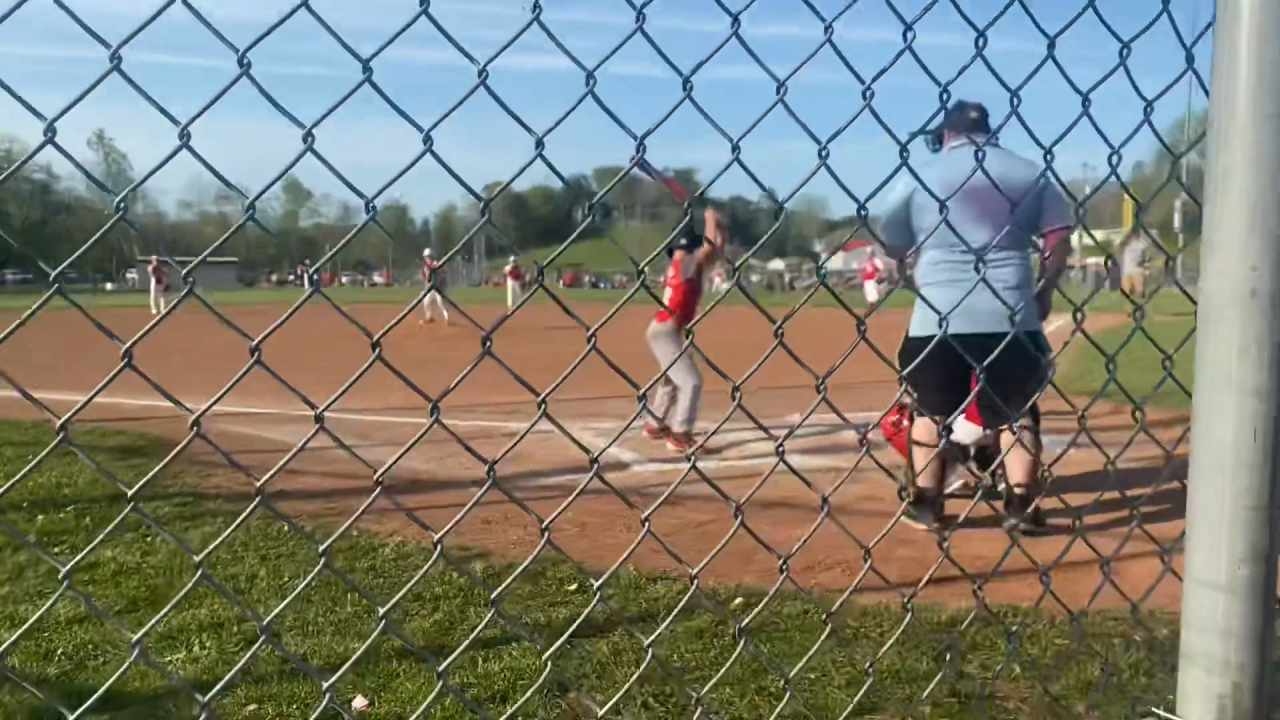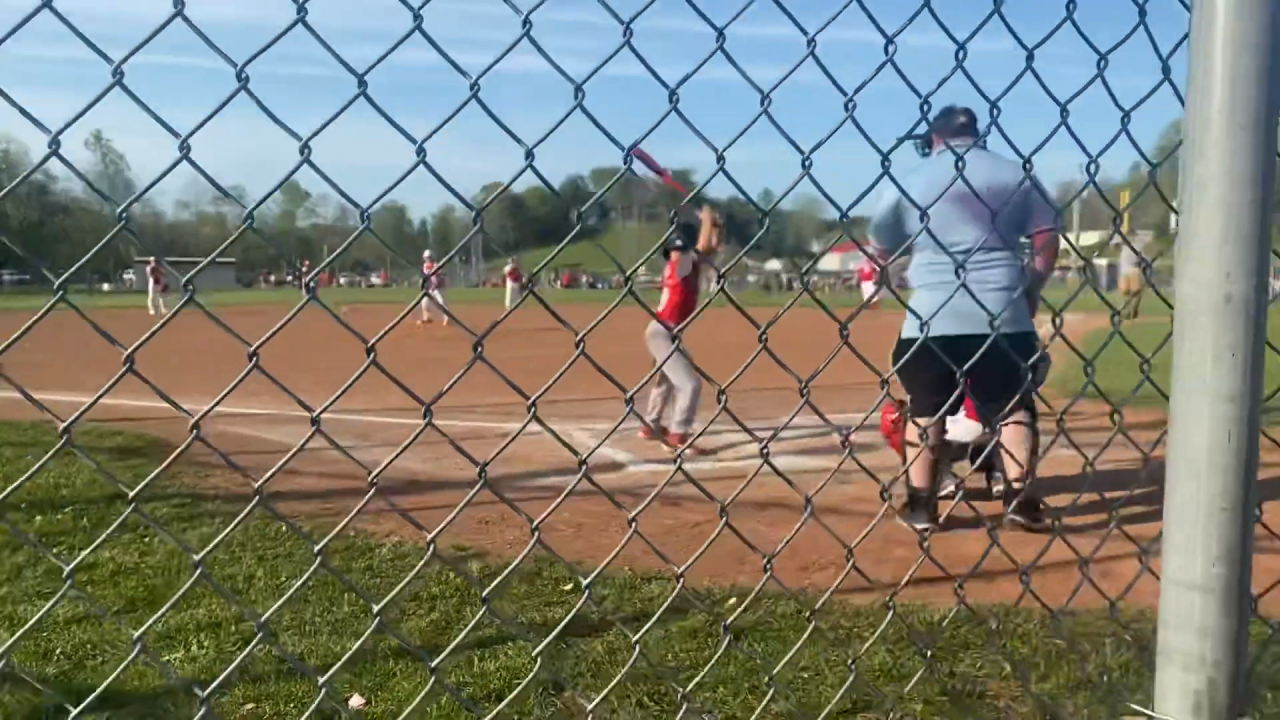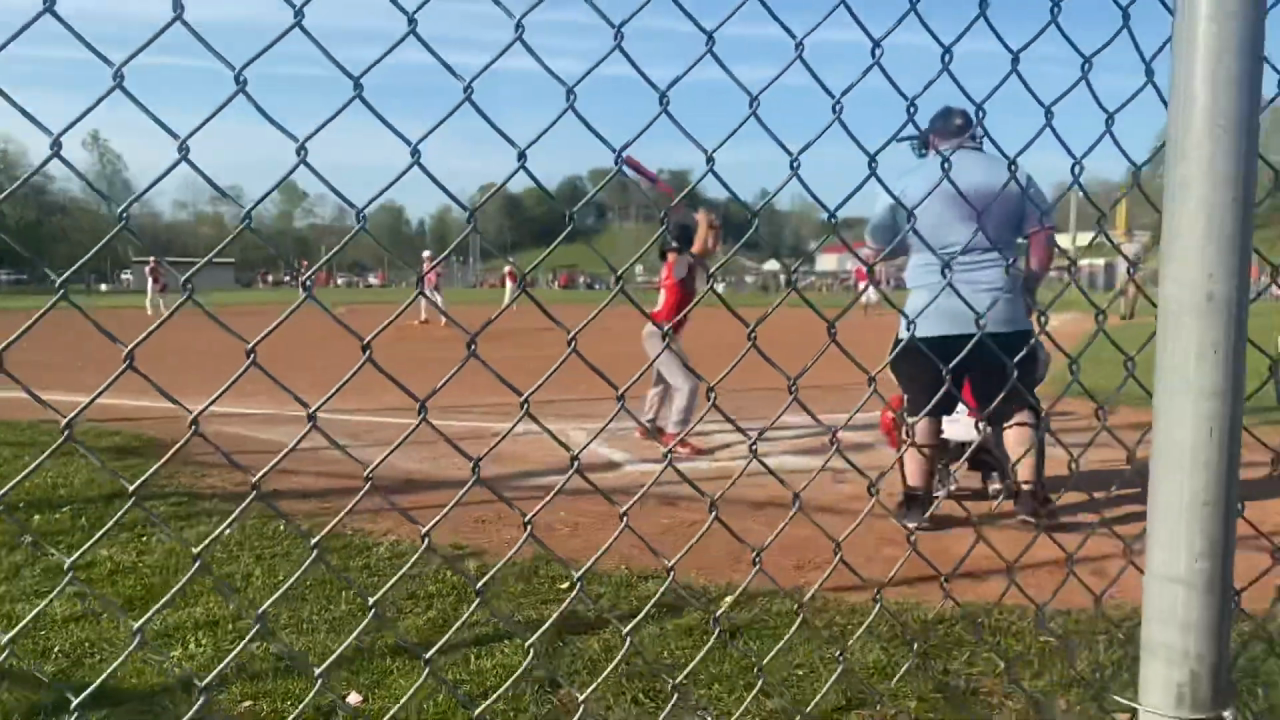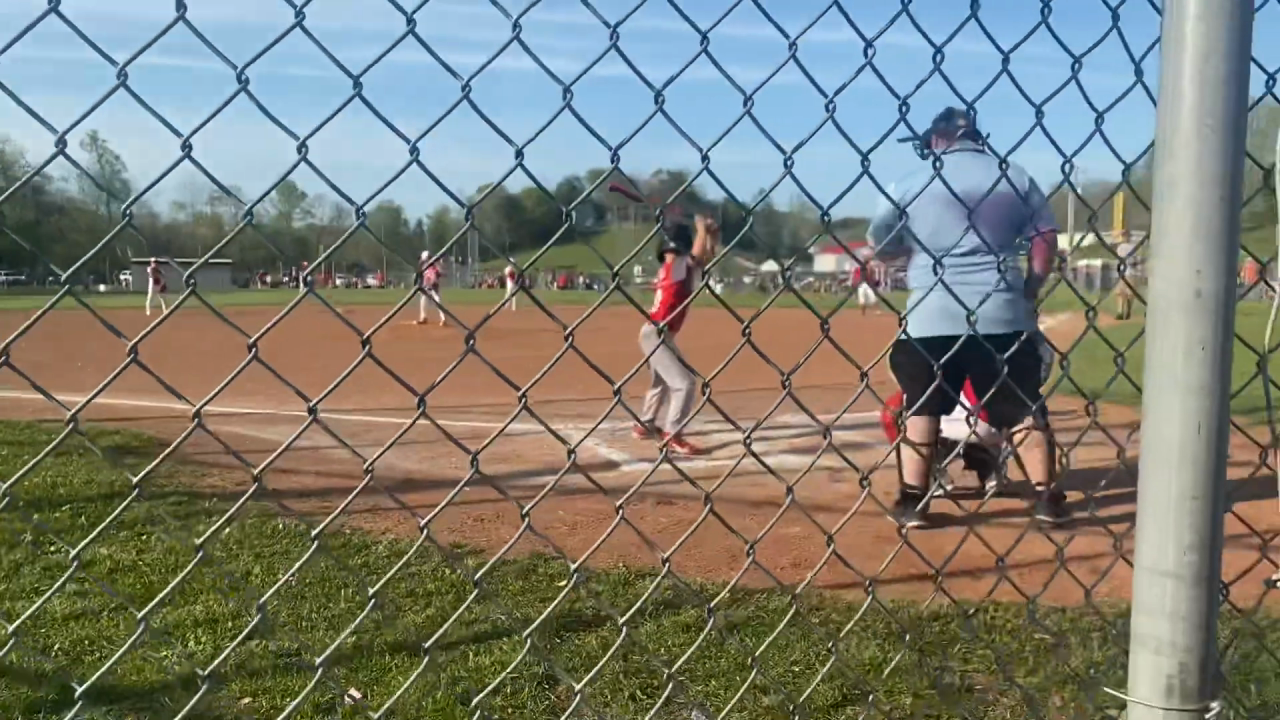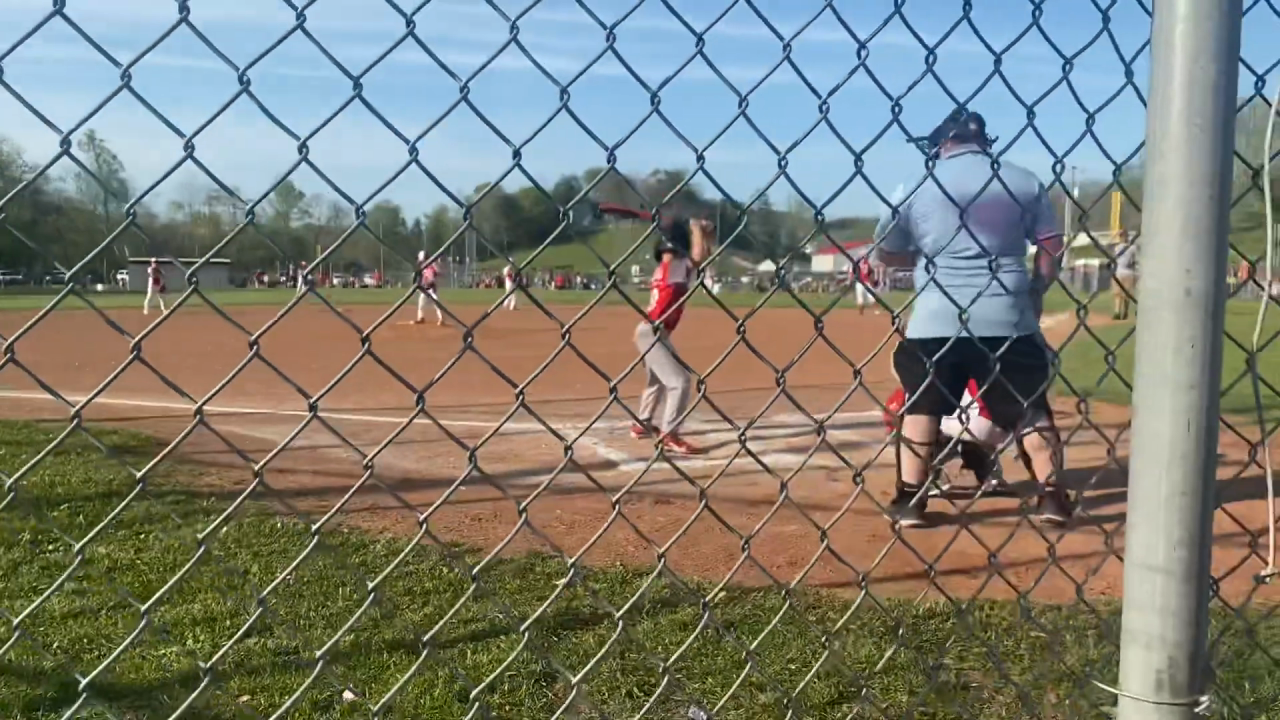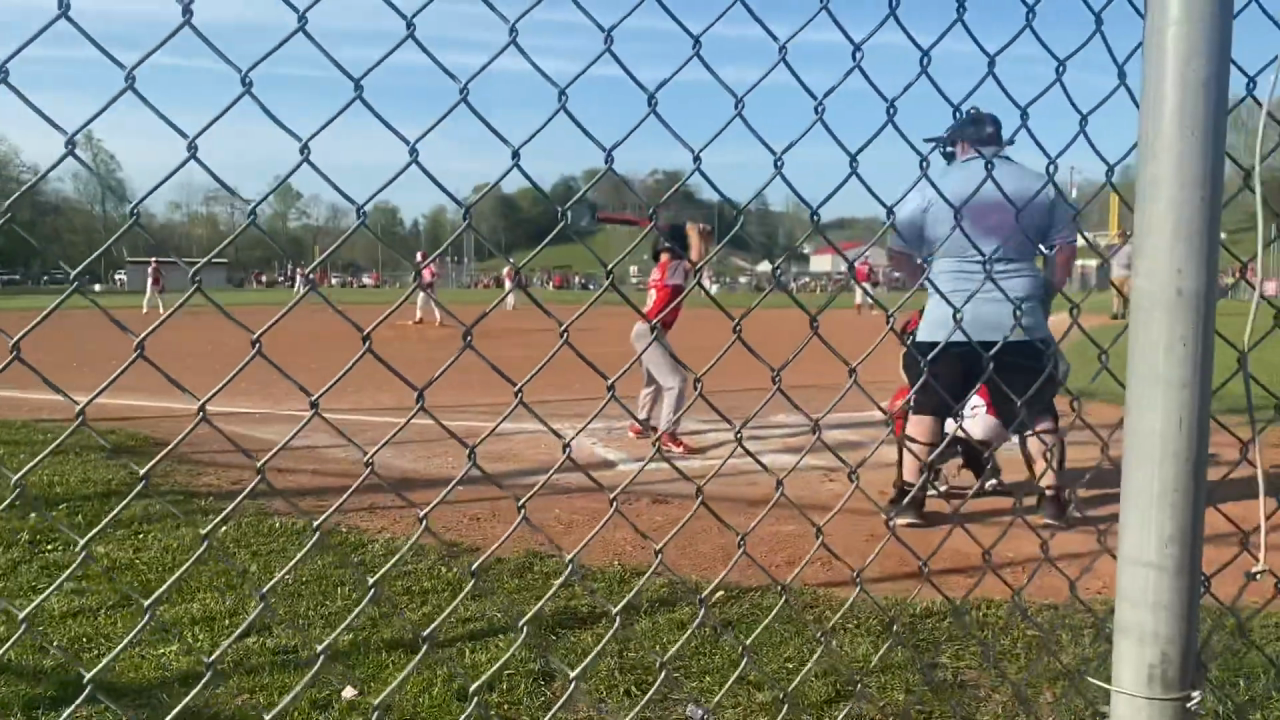
dt=0.1s
person 1, frame 1
left shoulder: (918, 180)
right shoulder: (1029, 173)
left elbow: (892, 248)
right elbow: (1058, 241)
right wrist: (1043, 291)
left hip: (939, 315)
right hip: (1011, 313)
left knee: (931, 408)
right knee: (1016, 410)
left ankle: (926, 503)
right ankle: (1021, 501)
person 1, frame 2
left shoulder: (909, 183)
right shoulder: (1017, 175)
left elbow: (880, 251)
right elbow: (1047, 240)
right wrist: (1031, 290)
left hip: (934, 317)
right hip: (1004, 315)
left knee: (926, 409)
right knee: (1014, 405)
left ankle: (921, 503)
right ankle: (1022, 496)
person 1, frame 3
left shoulder: (906, 185)
right shoulder: (1013, 177)
left elbow: (874, 252)
right elbow: (1043, 241)
right wrist: (1027, 289)
left hip: (929, 317)
right hip: (1001, 314)
left knee: (922, 409)
right knee: (1016, 403)
left ankle: (916, 502)
right ankle: (1030, 493)
person 1, frame 4
left shoulder: (910, 185)
right shoulder: (1016, 178)
left elbow: (879, 250)
right elbow: (1044, 243)
right wrist: (1029, 292)
left hip: (932, 318)
right hip: (1002, 315)
left knee: (922, 407)
right knee: (1022, 405)
left ankle: (912, 500)
right ankle: (1046, 495)
person 1, frame 5
left shoulder: (917, 188)
right shoulder: (1024, 180)
left elbow: (886, 253)
right elbow: (1051, 247)
right wrist: (1033, 294)
left hip: (937, 319)
right hip: (1007, 317)
left knee: (922, 406)
right knee: (1028, 406)
left ankle: (908, 499)
right ankle: (1051, 495)
person 1, frame 6
left shoulder: (933, 189)
right shoulder: (1039, 187)
left elbow: (900, 258)
right elbow: (1063, 254)
right wrist: (1042, 298)
left hip: (948, 321)
right hip: (1019, 321)
left knee: (926, 407)
right knee: (1036, 410)
left ankle: (908, 498)
right ankle: (1051, 498)
person 2, frame 1
left shoulder: (680, 264)
right shoulder: (685, 263)
left elbow: (715, 252)
right elbow: (709, 249)
left wrist: (719, 229)
right wrist: (710, 221)
left hip: (663, 329)
right hip: (665, 330)
left knee: (672, 379)
right knee: (690, 380)
left ankle: (656, 425)
right ankle: (680, 435)
person 2, frame 2
left shoulder: (676, 265)
right shoulder: (682, 263)
left elbow: (711, 249)
right elbow: (704, 246)
left wrist: (716, 227)
right wrist: (707, 219)
left hip: (661, 331)
right hip: (663, 332)
left knee: (666, 381)
right knee: (690, 383)
left ankle: (651, 425)
right ankle: (677, 436)
person 2, frame 3
left shoulder: (673, 266)
right shoulder: (678, 265)
left elbow: (707, 251)
right elbow: (699, 249)
left wrist: (713, 229)
right wrist: (703, 221)
left hip: (658, 332)
right hip: (660, 333)
left knee: (662, 382)
right knee: (687, 383)
left ankle: (648, 426)
right ankle: (674, 436)
person 2, frame 4
left shoulder: (670, 268)
right shoulder: (676, 266)
left elbow: (703, 256)
right elbow: (699, 254)
left wrist: (710, 234)
right wrist: (701, 227)
left hip: (655, 333)
right hip: (657, 334)
left knee: (661, 382)
right knee: (684, 383)
left ankle: (645, 426)
right ankle: (672, 437)
person 2, frame 5
left shoulder: (666, 268)
right shoulder: (673, 267)
left elbow: (698, 258)
right elbow: (698, 257)
left wrist: (706, 235)
right wrist: (697, 231)
left hip: (650, 332)
right hip: (653, 333)
left knee: (656, 381)
right knee: (679, 382)
left ankle: (643, 425)
right ankle: (669, 436)
person 2, frame 6
left shoulder: (661, 268)
right shoulder: (672, 267)
left elbow: (693, 261)
right elbow: (696, 260)
left wrist: (702, 238)
right wrist: (694, 233)
left hip: (646, 331)
right hip: (649, 332)
left knee: (654, 381)
right knee: (675, 381)
left ankle: (640, 425)
right ankle: (666, 436)
